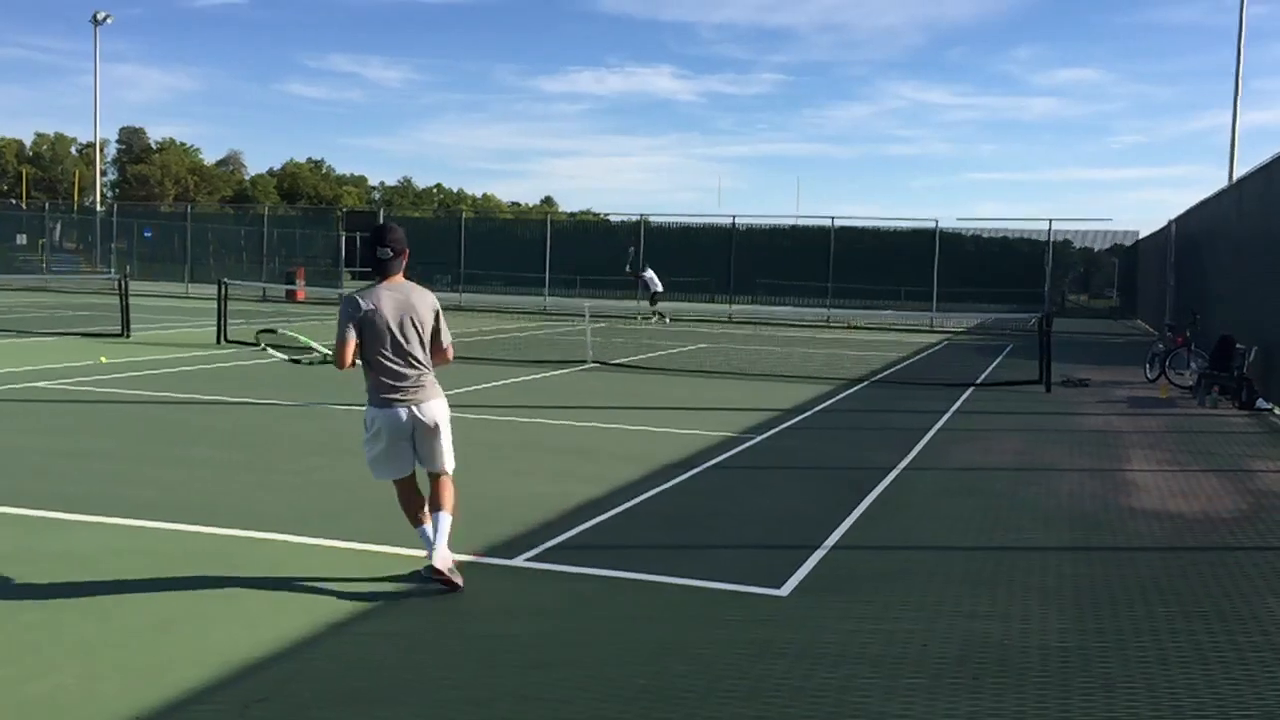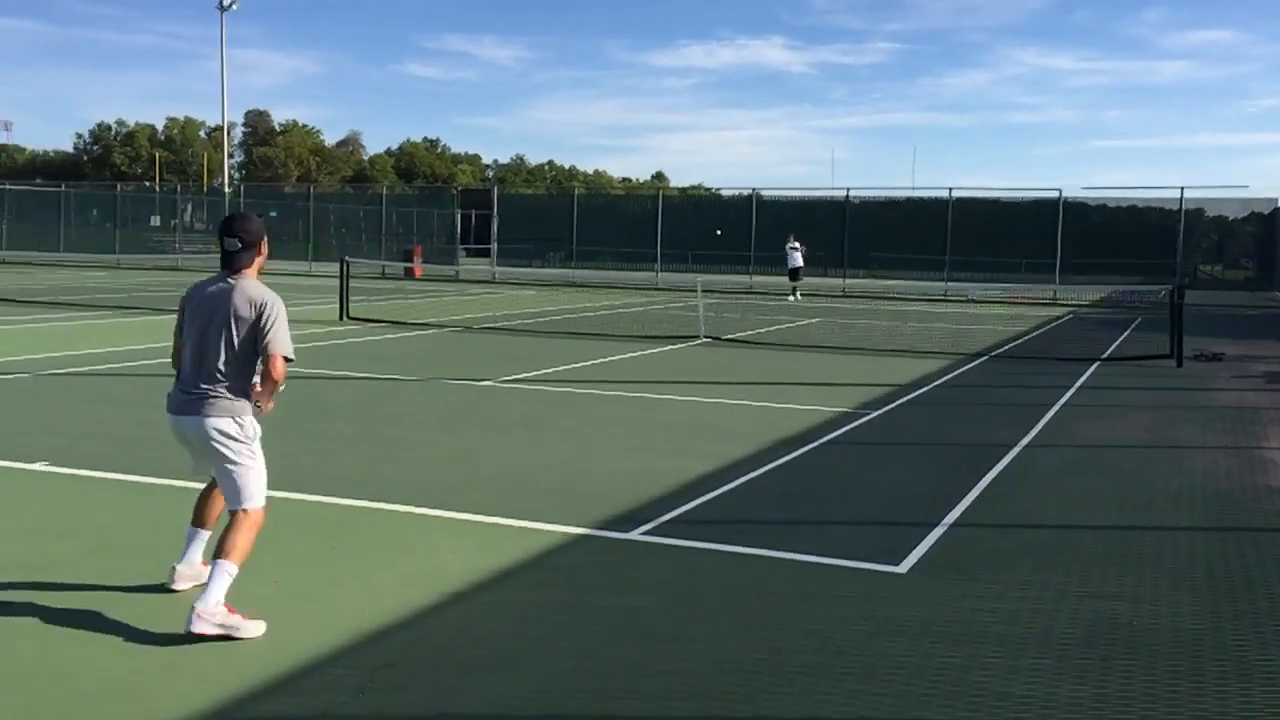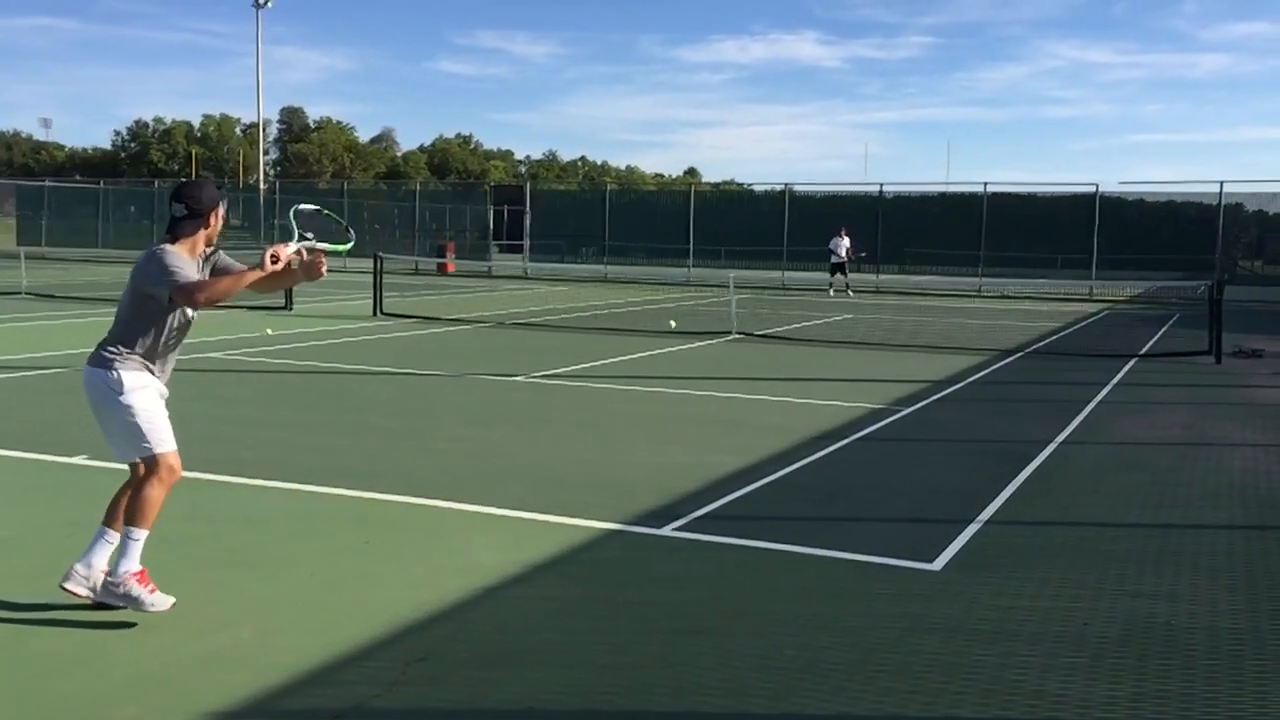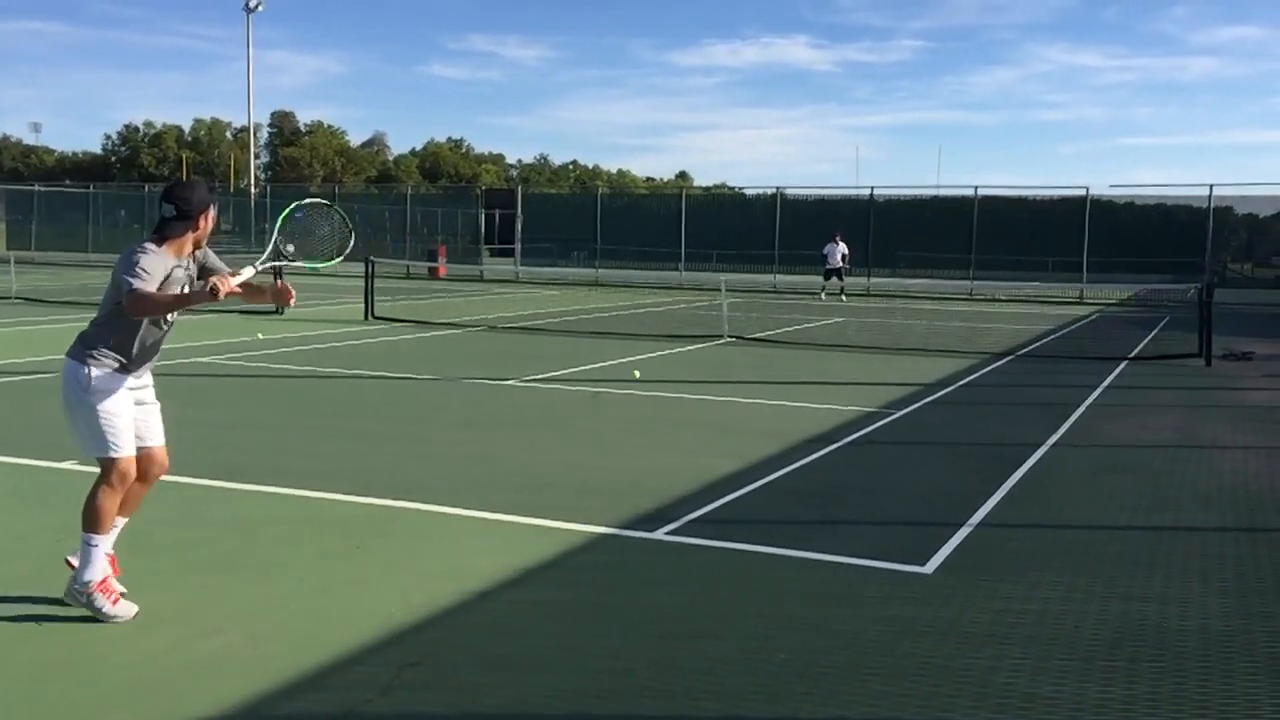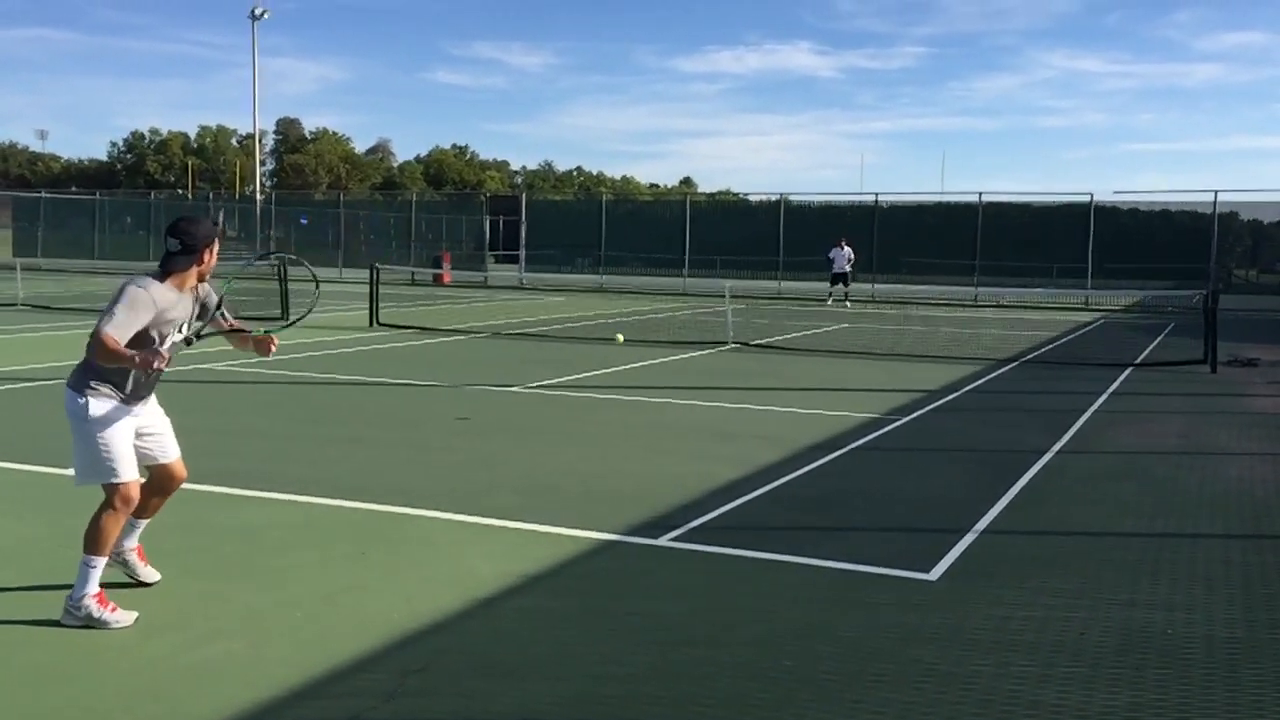
dt=1s
person 1, frame 1
left shoulder: (361, 301)
right shoulder: (427, 298)
left elbow: (343, 361)
right elbow: (445, 356)
left wrist: (364, 356)
left hip: (386, 407)
right hip: (429, 401)
left knee: (404, 483)
right knee: (441, 478)
left ankle: (438, 554)
right ankle: (440, 556)
person 1, frame 2
left shoulder: (194, 294)
right shoulder: (266, 300)
left elbow: (179, 359)
right elbow: (274, 371)
right wrist: (263, 399)
left hip: (180, 411)
right hip: (224, 416)
left knee: (220, 482)
right knee: (249, 512)
left ankle: (188, 566)
right ankle: (211, 607)
person 1, frame 3
left shoulder: (205, 256)
right shoulder: (162, 259)
left elbow: (256, 283)
right elbow: (197, 296)
left wrist: (300, 273)
right wrist: (259, 269)
left hip: (140, 379)
right hip: (119, 375)
left knee: (146, 475)
right knee: (165, 468)
left ankle: (89, 570)
right ankle: (123, 576)
person 1, frame 4
left shoulder: (196, 256)
right shoulder: (144, 259)
left elbow: (239, 287)
right elbow: (138, 305)
left wrist: (271, 293)
right wrist: (198, 296)
left hip: (134, 375)
right hip: (95, 372)
left knee: (153, 464)
right knee: (120, 471)
left ankle: (95, 555)
right ankle: (86, 581)
person 1, frame 5
left shoulder: (199, 291)
right shoulder: (142, 293)
left elbow: (230, 329)
right elbow: (97, 345)
left wrist: (255, 342)
right wrist: (132, 358)
left hip: (138, 400)
right hip: (97, 399)
left knee: (171, 475)
right knee: (124, 495)
left ankle: (125, 547)
right ankle: (82, 600)
